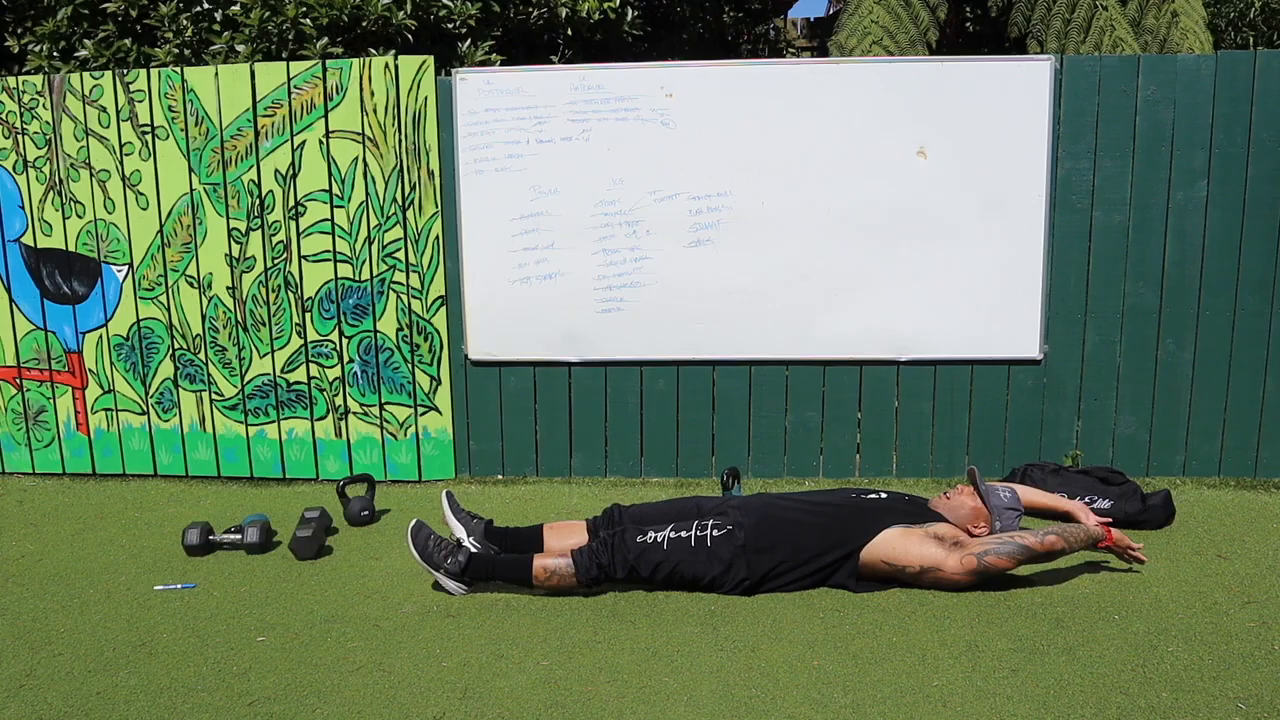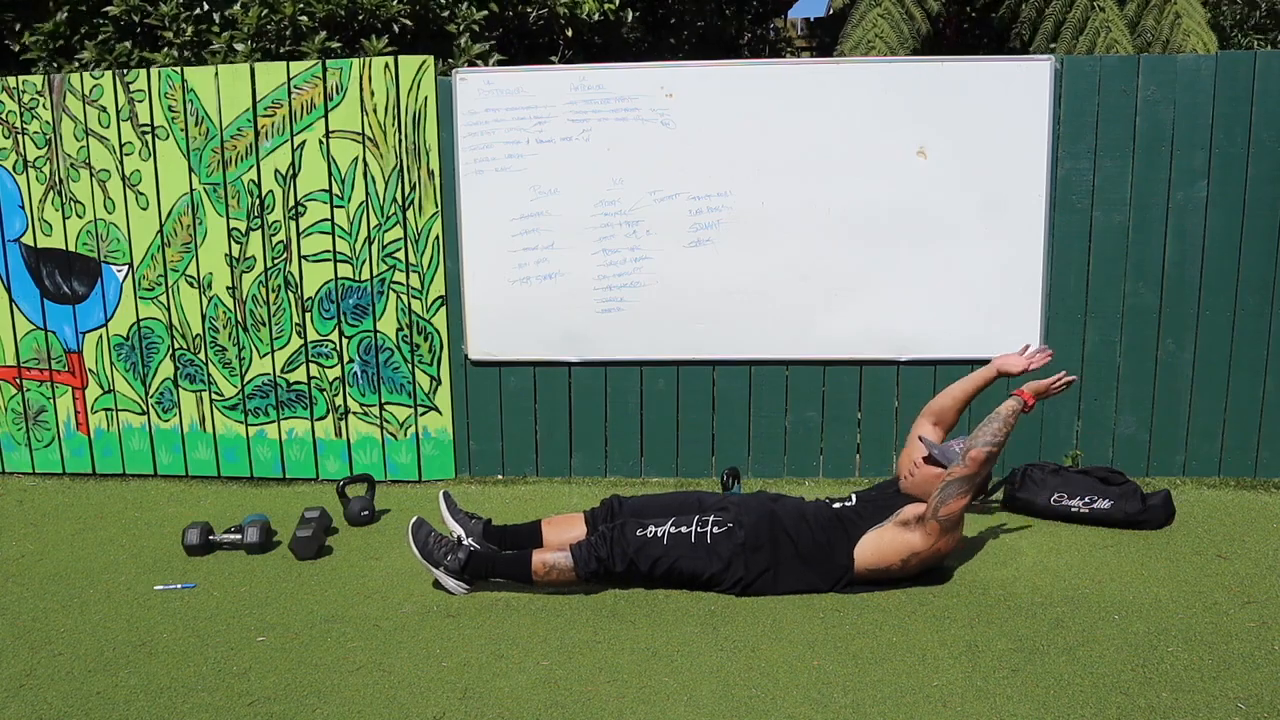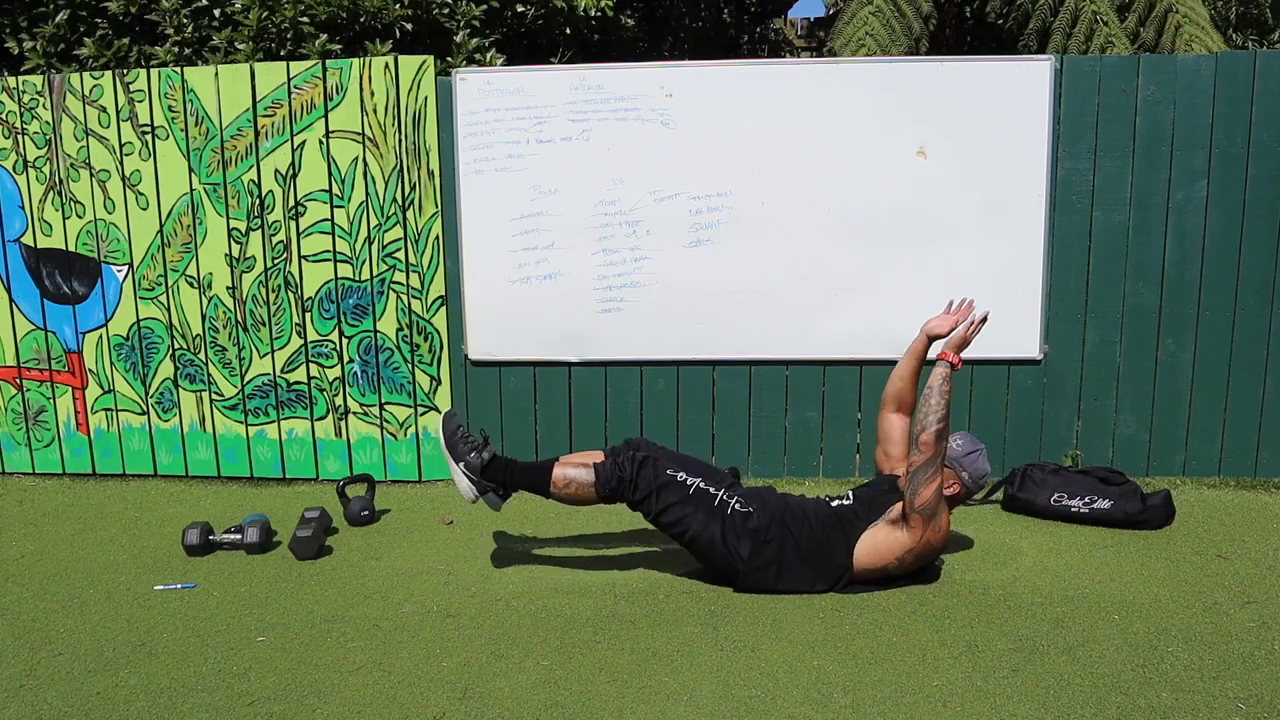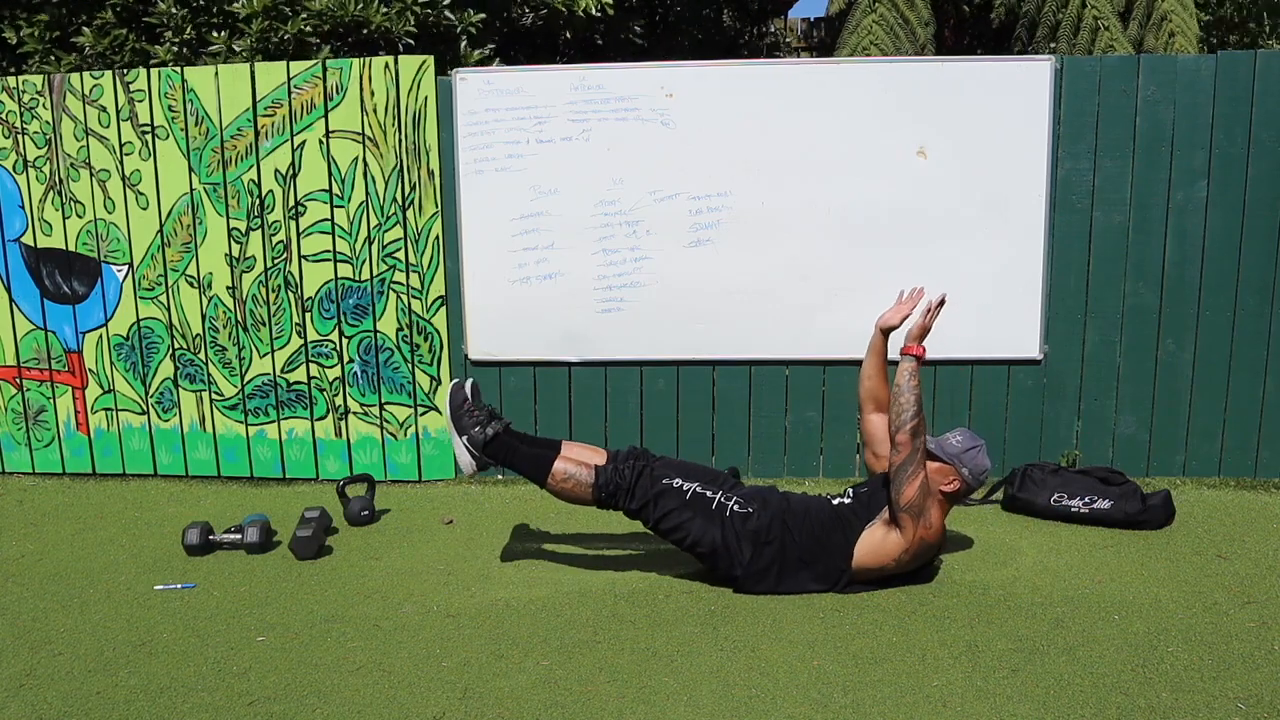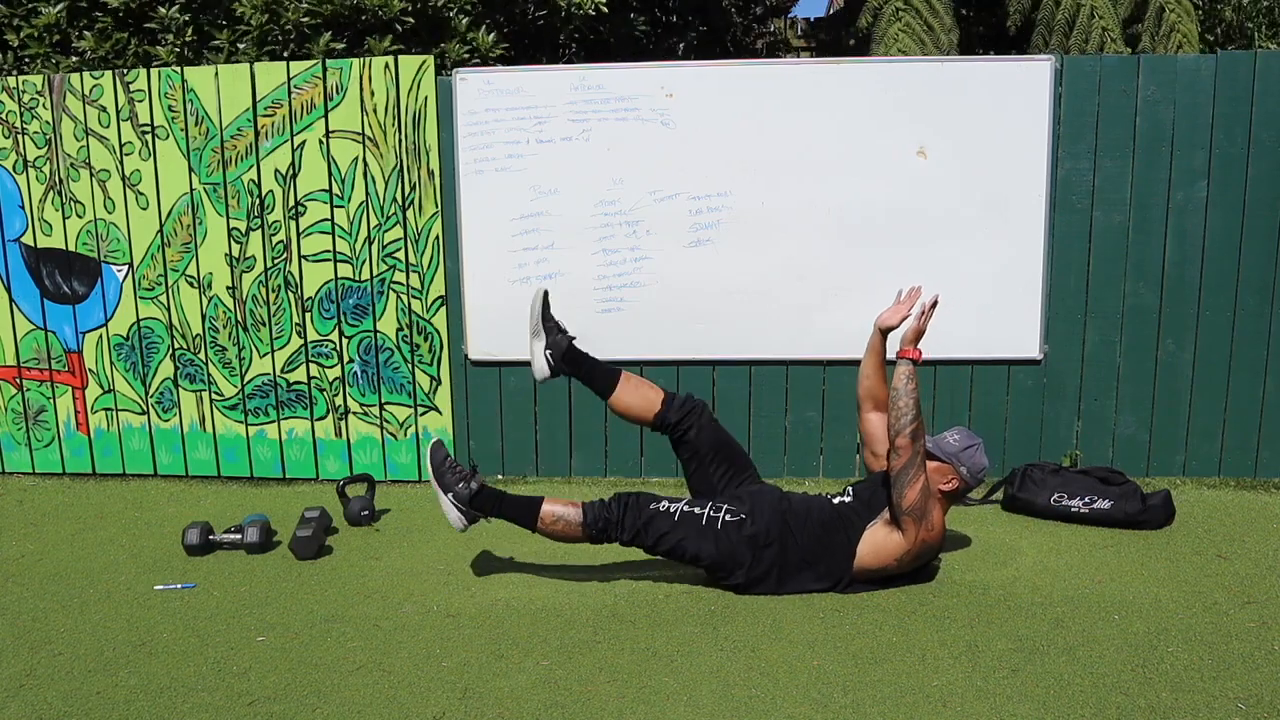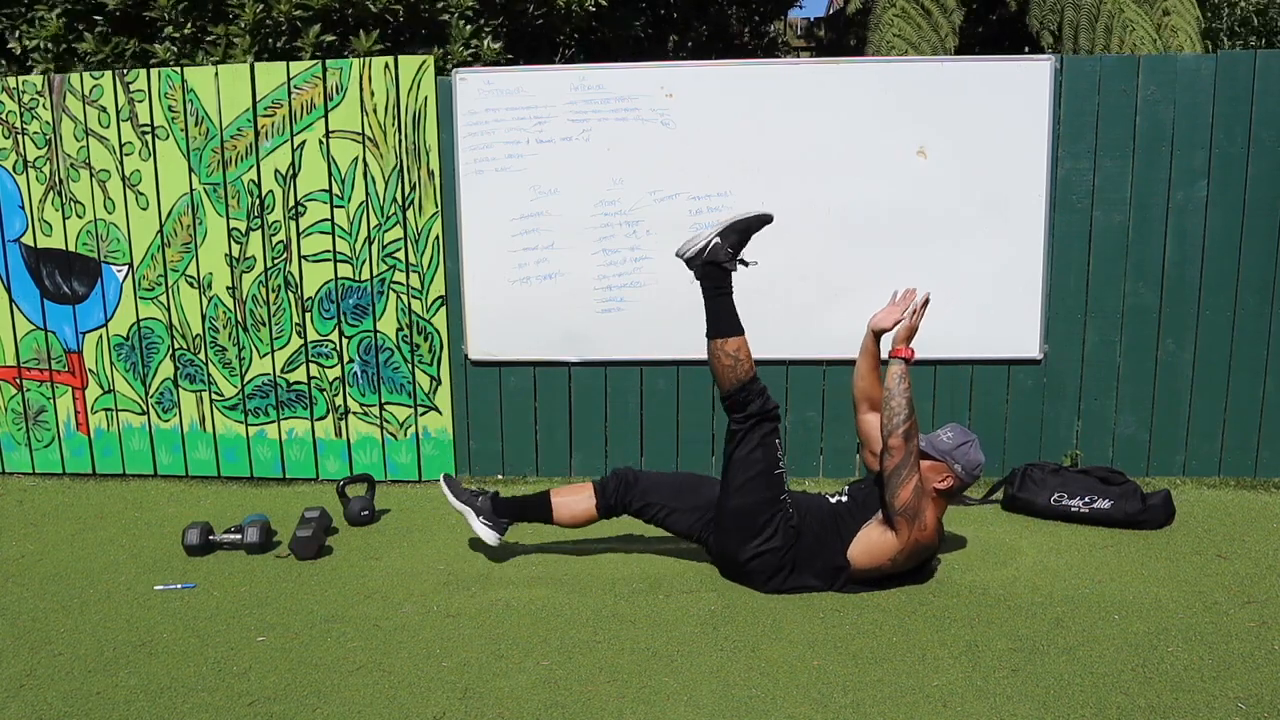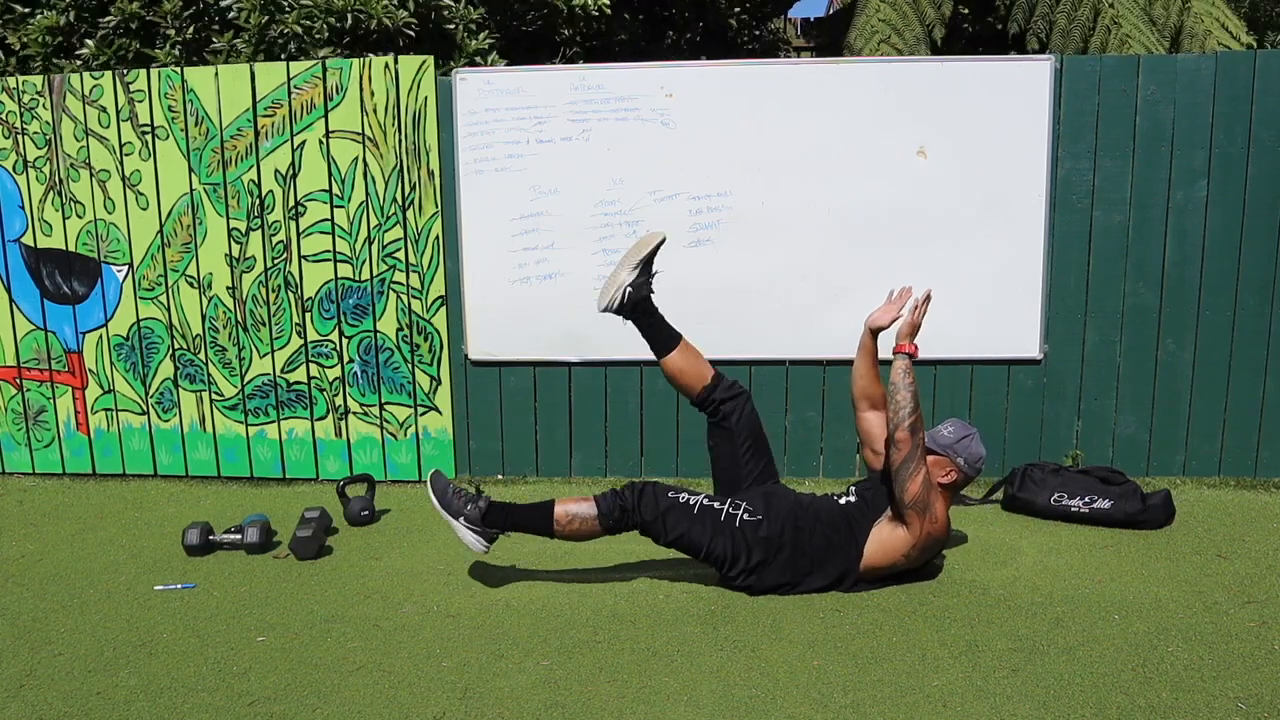
dt=0.7s
person 1, frame 1
left shoulder: (948, 553)
right shoulder: (928, 514)
left elbow: (1019, 545)
right elbow: (998, 488)
left wrist: (1095, 535)
right wrist: (1072, 504)
left hip: (752, 553)
right hip: (754, 516)
left knee: (616, 554)
right knee: (617, 522)
left ankle: (476, 567)
right ankle: (493, 540)
person 1, frame 2
left shoulder: (929, 535)
right shoulder: (903, 496)
left elbow: (972, 465)
right elbow: (932, 419)
left wrist: (1019, 400)
right wrist: (995, 369)
left hip: (754, 553)
right hip: (756, 515)
left knee: (613, 550)
right knee: (614, 516)
left ankle: (474, 566)
right ankle: (489, 538)
person 1, frame 3
left shoulder: (927, 530)
right shoulder: (904, 487)
left elbow: (927, 445)
right elbow: (895, 412)
left wrist: (949, 357)
right wrist: (927, 338)
left hip: (760, 550)
right hip: (763, 518)
left knee: (635, 468)
right knee: (635, 456)
left ankle: (496, 471)
right ankle: (500, 479)
person 1, frame 4
left shoulder: (922, 529)
right shoulder: (899, 488)
left elbow: (903, 440)
right elbow: (874, 412)
left wrist: (912, 351)
right wrist: (881, 333)
left hip: (758, 548)
right hip: (759, 511)
left knee: (629, 483)
right knee: (634, 463)
left ankle: (494, 445)
right ankle: (502, 440)
person 1, frame 5
left shoulder: (922, 532)
right shoulder: (901, 492)
left elbow: (905, 447)
right elbow: (871, 412)
left wrist: (910, 355)
right wrist: (881, 333)
left hip: (764, 552)
right hip: (762, 509)
left knee: (627, 514)
right knee: (682, 416)
left ankle: (480, 499)
right ankle: (565, 357)
person 1, frame 6
left shoulder: (917, 532)
right shoulder: (896, 490)
left elbow: (895, 442)
right elbow: (868, 411)
left wrist: (901, 352)
right wrist: (872, 335)
left hip: (764, 550)
right hip: (754, 529)
left knee: (753, 411)
right knee: (624, 485)
left ankle: (715, 275)
right ankle: (501, 512)
person 1, frame 7
left shoulder: (923, 525)
right shoulder: (892, 480)
left elbow: (904, 428)
right elbow: (863, 402)
left wrist: (905, 350)
right wrist: (871, 332)
left hip: (765, 549)
right hip: (761, 506)
left knee: (640, 502)
right knee: (728, 399)
left ankle: (494, 517)
right ankle: (639, 304)
